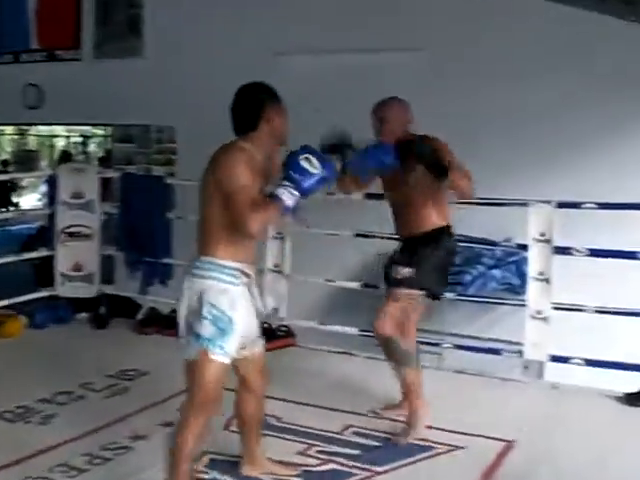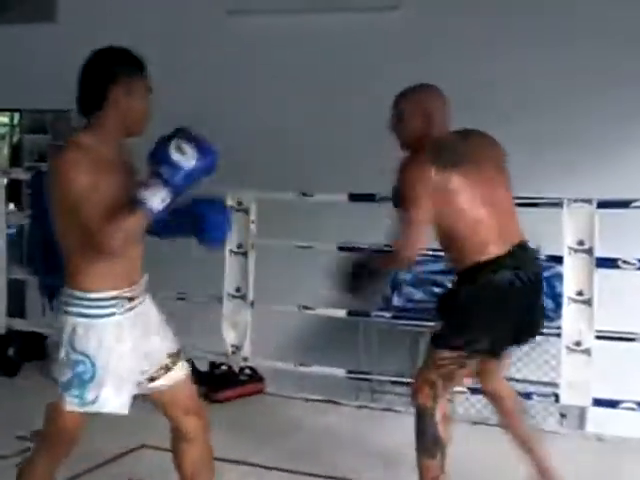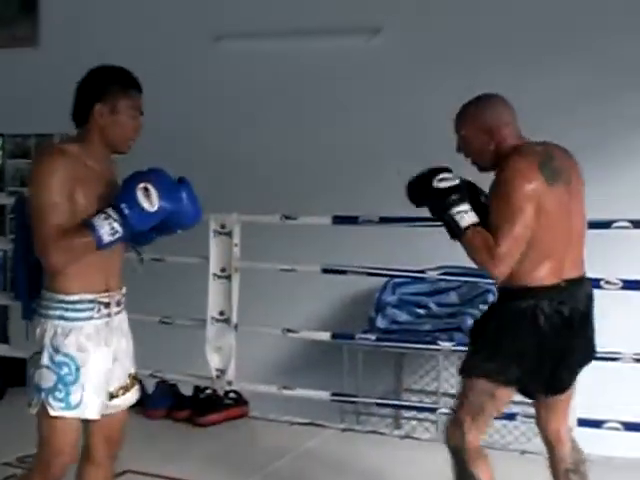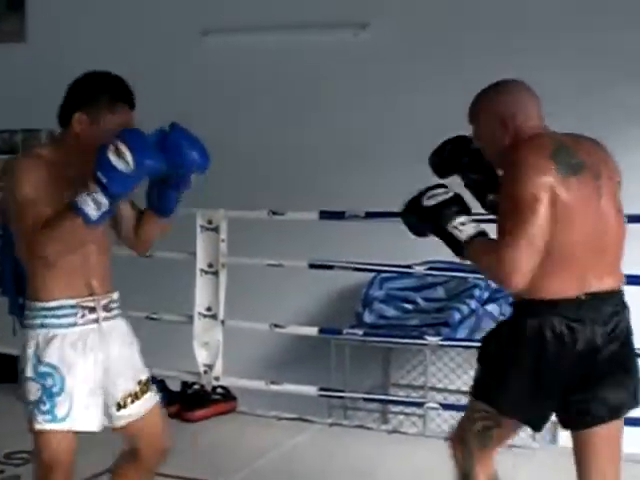
dt=0.5s
person 1, frame 1
left shoulder: (264, 161)
right shoulder: (233, 158)
right elbow: (251, 223)
right wrist: (295, 186)
left hip: (237, 287)
right hip: (216, 285)
left knee: (255, 377)
right knee: (203, 402)
person 1, frame 2
left shoulder: (117, 155)
right shoulder: (73, 162)
right elbow: (109, 239)
right wrist: (167, 182)
left hip: (137, 310)
right hip: (95, 317)
left knee: (192, 418)
right knee: (59, 439)
person 1, frame 3
left shoulder: (107, 168)
right shoulder: (55, 165)
right elbow: (54, 253)
left wrist: (151, 226)
right wrist: (121, 216)
left hip: (113, 319)
right hip: (70, 322)
left knee: (105, 446)
person 1, frame 4
left shoulder: (107, 168)
left elbow: (140, 240)
right elbow: (47, 250)
left wrist: (167, 193)
right wrist: (103, 189)
left hip: (109, 324)
right hip: (57, 329)
left knee: (153, 447)
person 2, frame 1
left shoulder: (429, 147)
right shoulder: (384, 154)
left elbow: (467, 190)
right elbow: (348, 185)
left wrist: (436, 165)
right wrist: (346, 166)
left hip: (431, 247)
right hip: (410, 247)
left knee: (386, 325)
right knee: (405, 328)
left ankle: (418, 408)
right ankle: (409, 400)
person 2, frame 2
left shoulder: (420, 167)
right shoulder: (482, 144)
left elbow: (409, 250)
left wrist: (373, 267)
left hip: (486, 286)
right hip: (521, 270)
left knee: (429, 392)
right knee: (490, 378)
person 2, frame 3
left shoulder: (519, 172)
right shoulder: (559, 159)
left elbow: (495, 264)
left wrist: (456, 206)
right wrist: (472, 201)
left hip: (529, 314)
right hip: (573, 305)
left knee: (463, 434)
right knee: (556, 429)
person 2, frame 4
left shoulder: (530, 161)
right shoulder: (596, 154)
left elbow: (513, 273)
left wrist: (455, 224)
left hip: (548, 332)
left knee: (470, 447)
